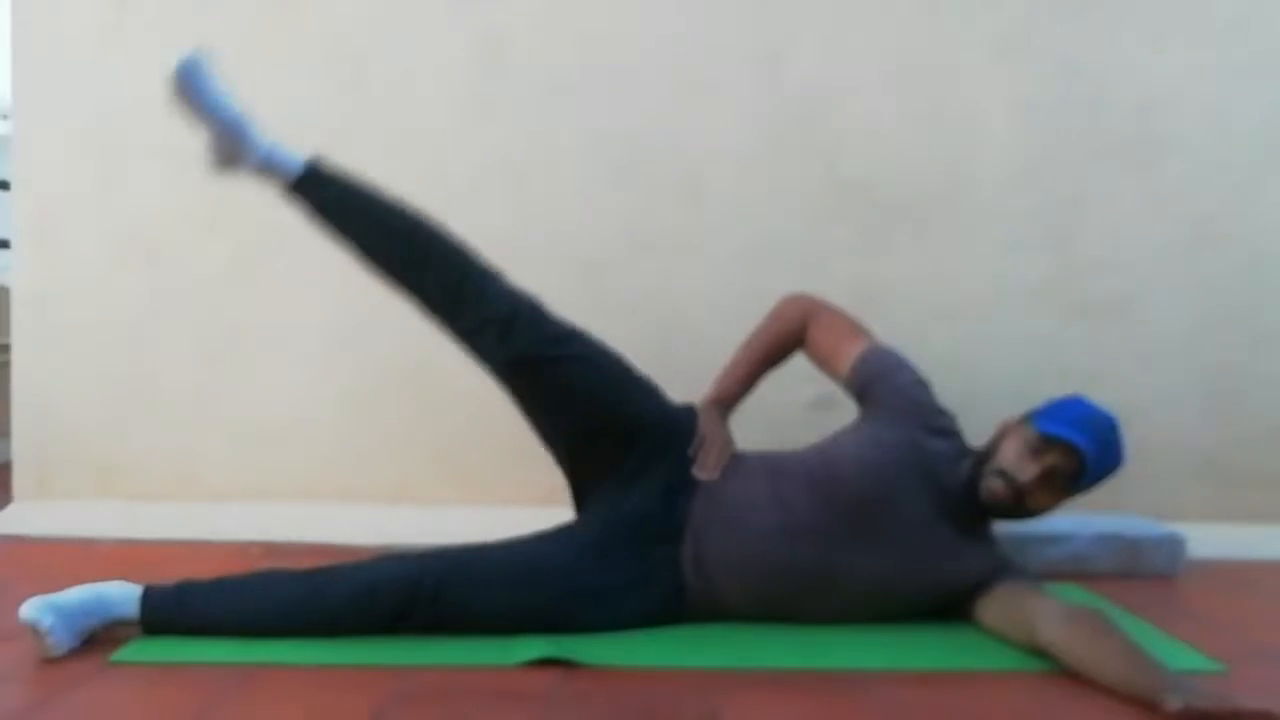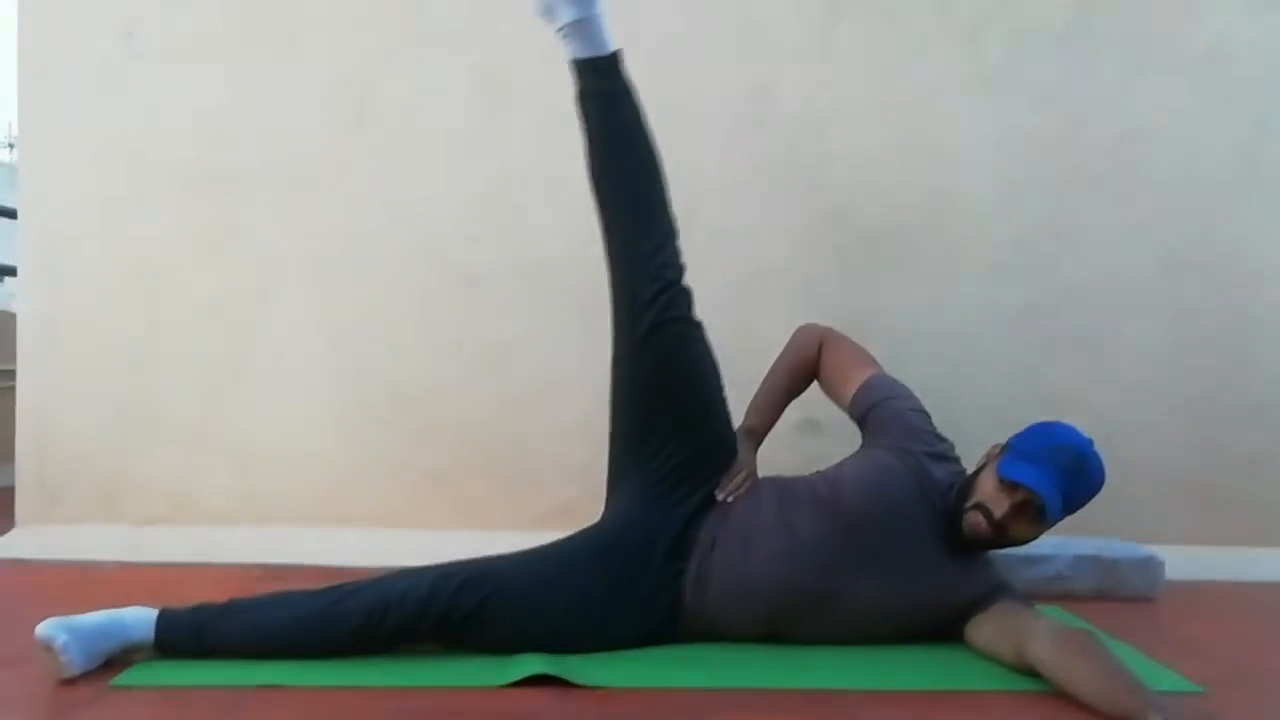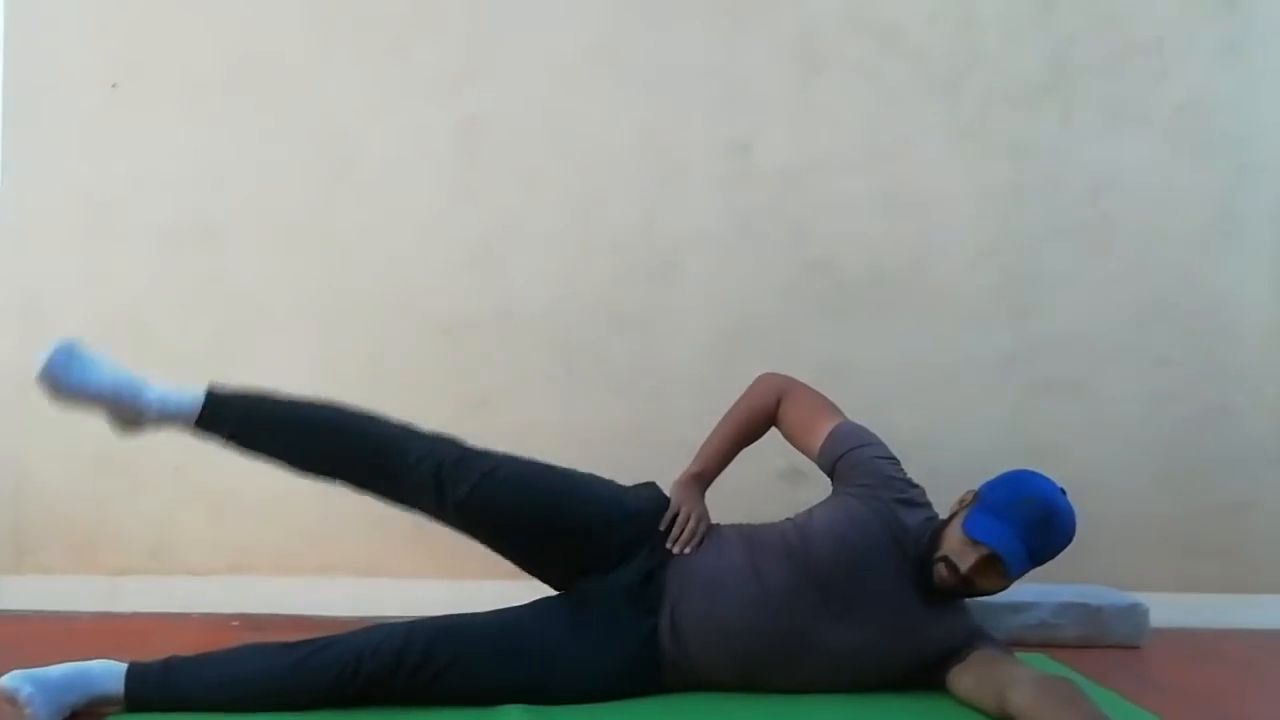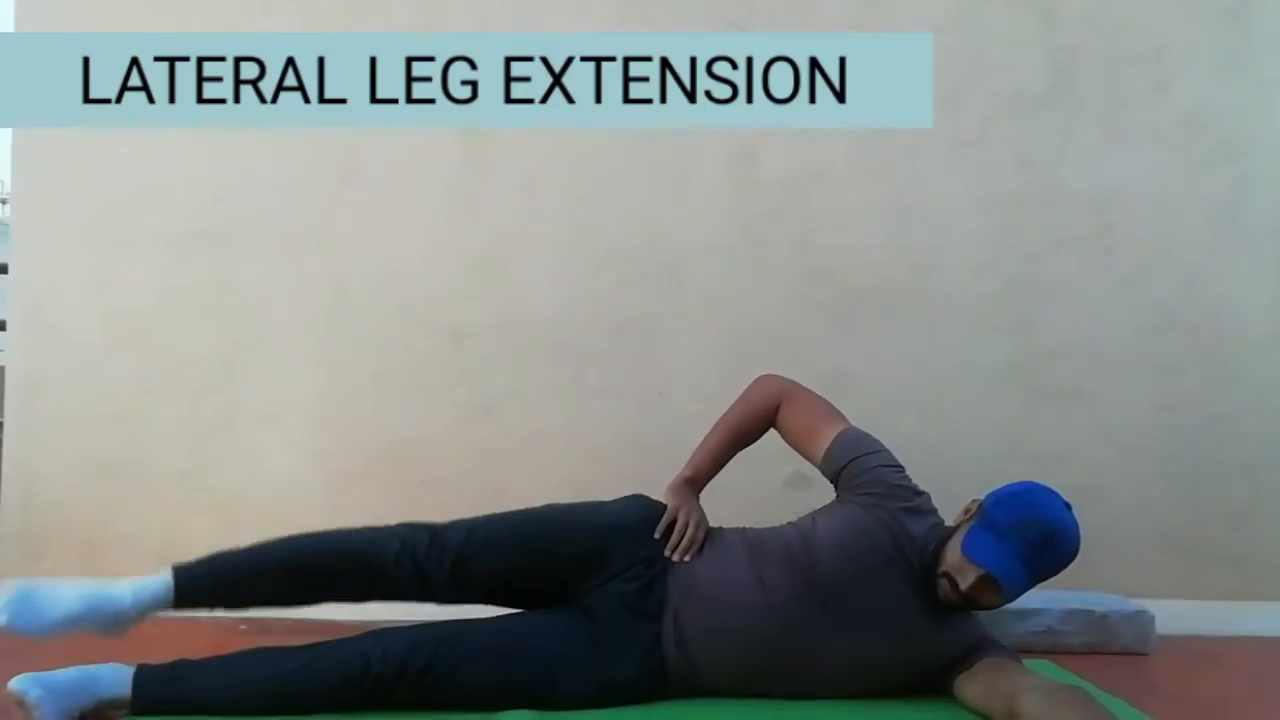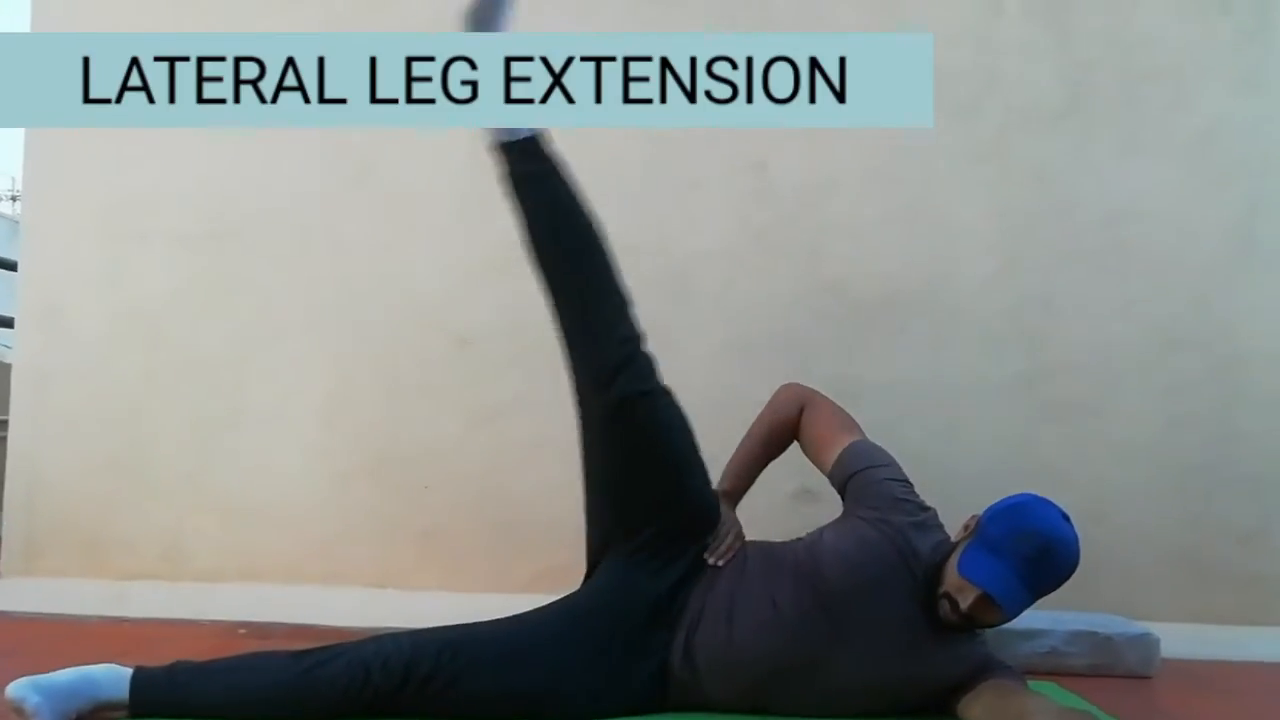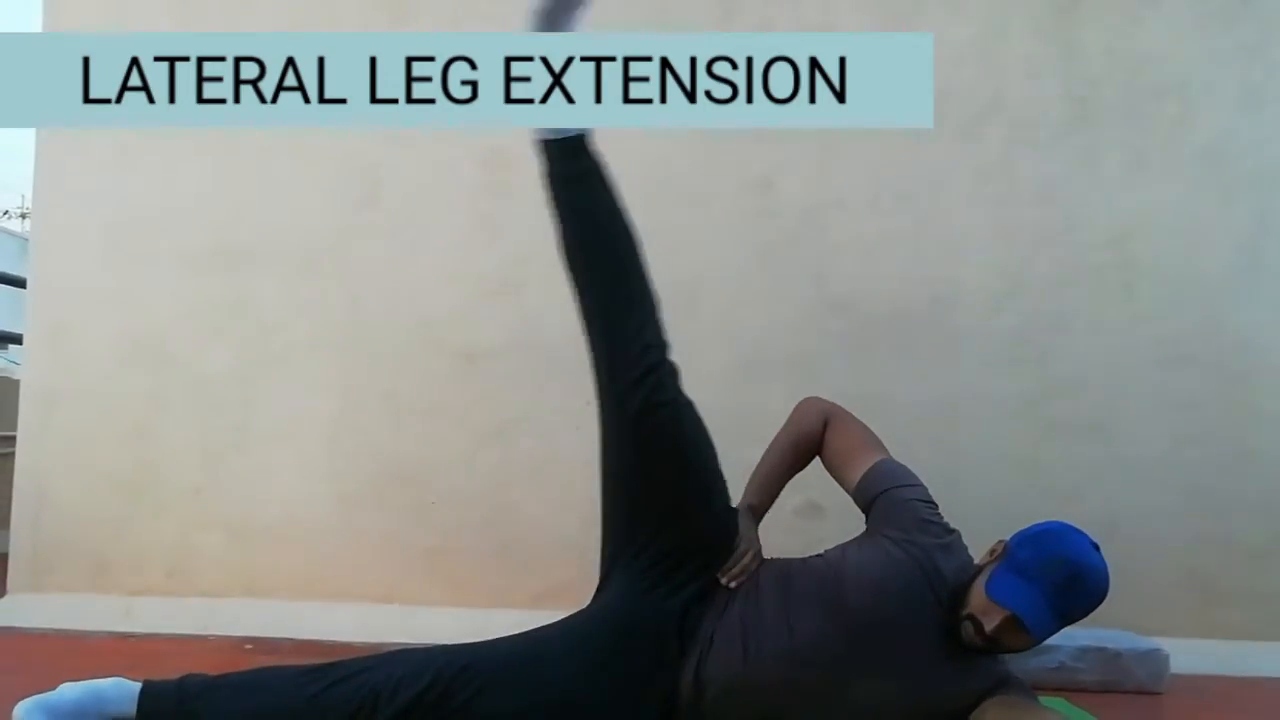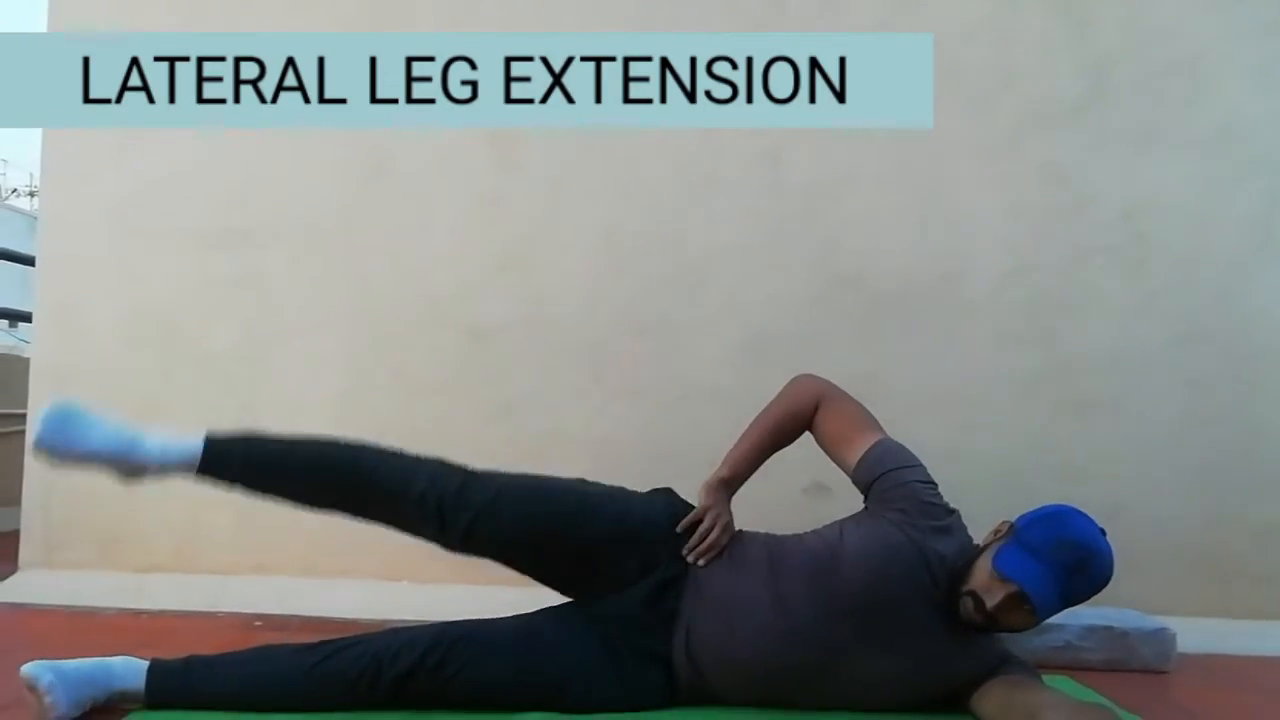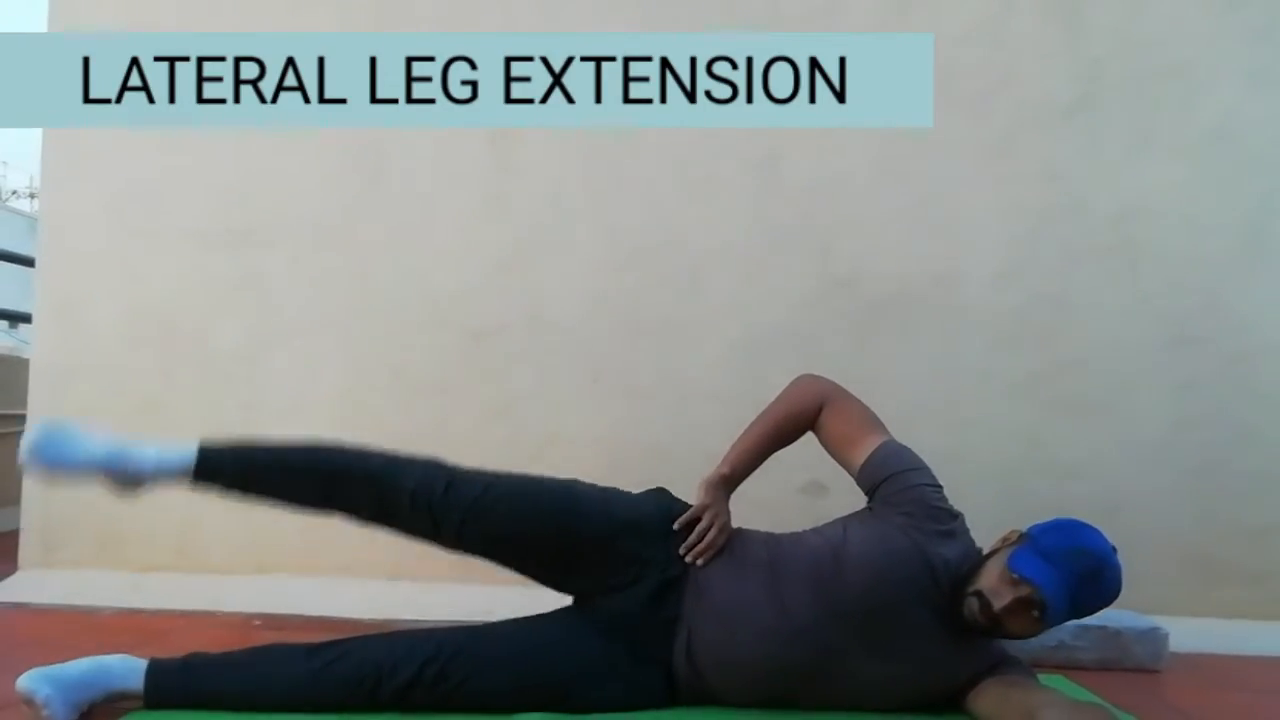
dt=0.5s
person 1, frame 1
left shoulder: (972, 568)
right shoulder: (924, 424)
right elbow: (805, 312)
right wrist: (718, 408)
left hip: (654, 586)
right hip: (663, 478)
left knee: (413, 592)
right knee: (500, 317)
left ankle: (133, 604)
right ankle: (270, 157)
person 1, frame 2
left shoulder: (970, 586)
right shoulder: (924, 454)
right elbow: (816, 338)
right wrist: (746, 444)
left hip: (650, 602)
right hip: (679, 500)
left knee: (430, 607)
right knee: (657, 304)
left ankle: (143, 628)
person 1, frame 3
right shoulder: (889, 493)
right elbow: (779, 387)
right wrist: (695, 477)
right hip: (633, 545)
right knee: (439, 473)
right ankle: (170, 401)
person 1, frame 4
right shoulder: (892, 497)
right elbow: (779, 390)
right wrist: (687, 482)
right hip: (634, 554)
right knee: (414, 557)
right ankle: (136, 592)
person 1, frame 5
right shoulder: (900, 521)
right elbow: (798, 401)
right wrist: (727, 497)
right hip: (666, 567)
right knee: (611, 355)
right ankle: (511, 120)
person 1, frame 6
right shoulder: (923, 541)
right elbow: (820, 413)
right wrist: (747, 516)
right hip: (679, 585)
right knee: (639, 371)
right ankle: (562, 125)
person 1, frame 7
right shoulder: (924, 513)
right elbow: (817, 393)
right wrist: (722, 485)
right hip: (656, 556)
right knee: (441, 501)
right ankle: (168, 449)
person 1, frame 8
right shoulder: (927, 517)
right elbow: (819, 393)
right wrist: (719, 486)
right hip: (653, 557)
right knee: (440, 499)
right ankle: (165, 459)
